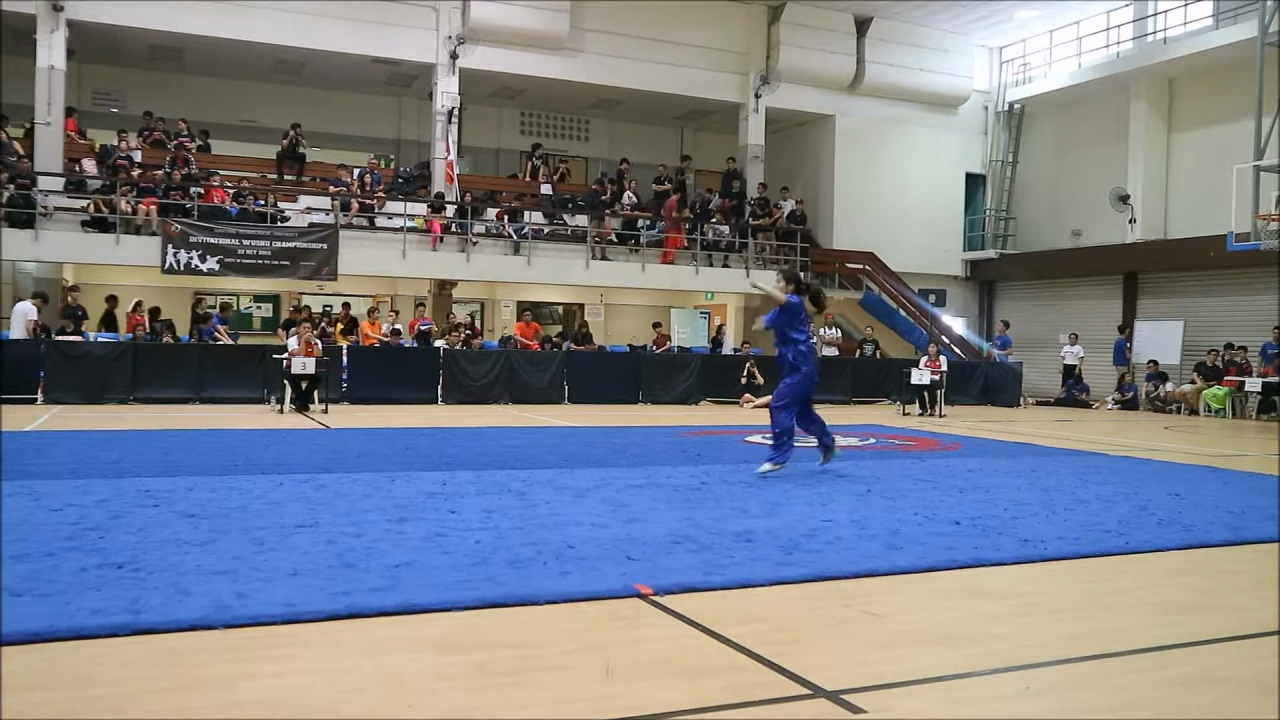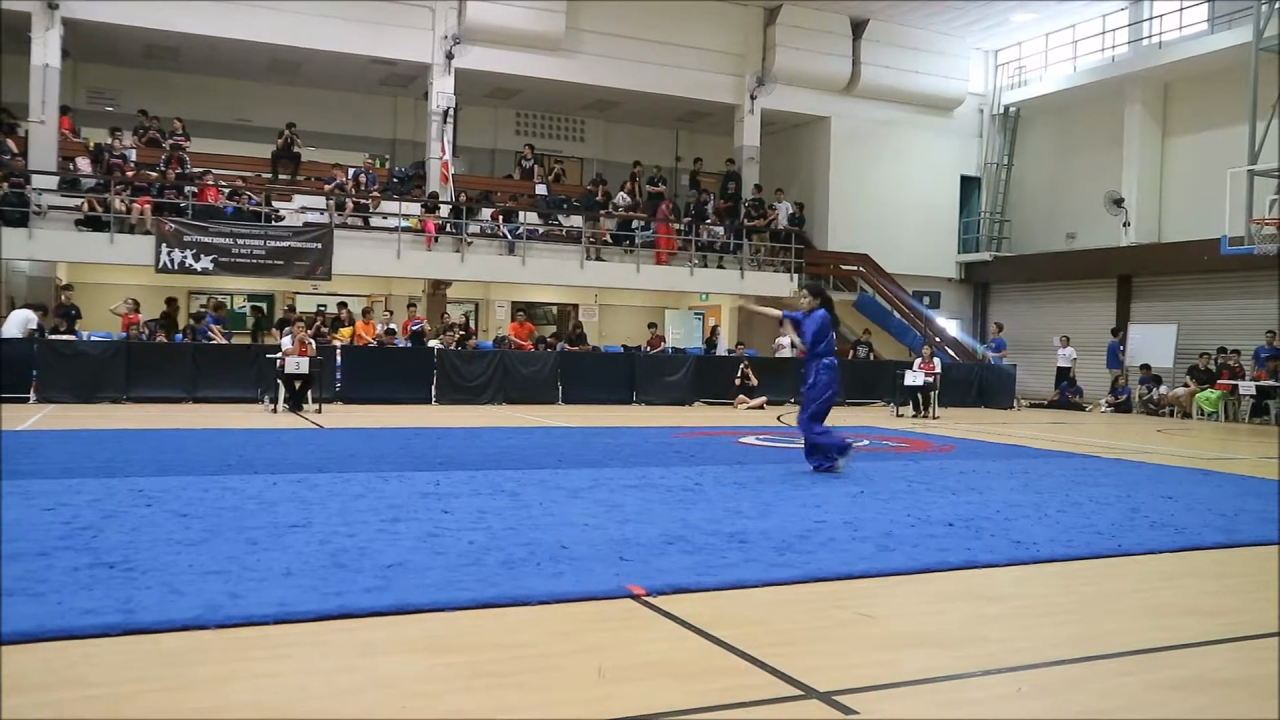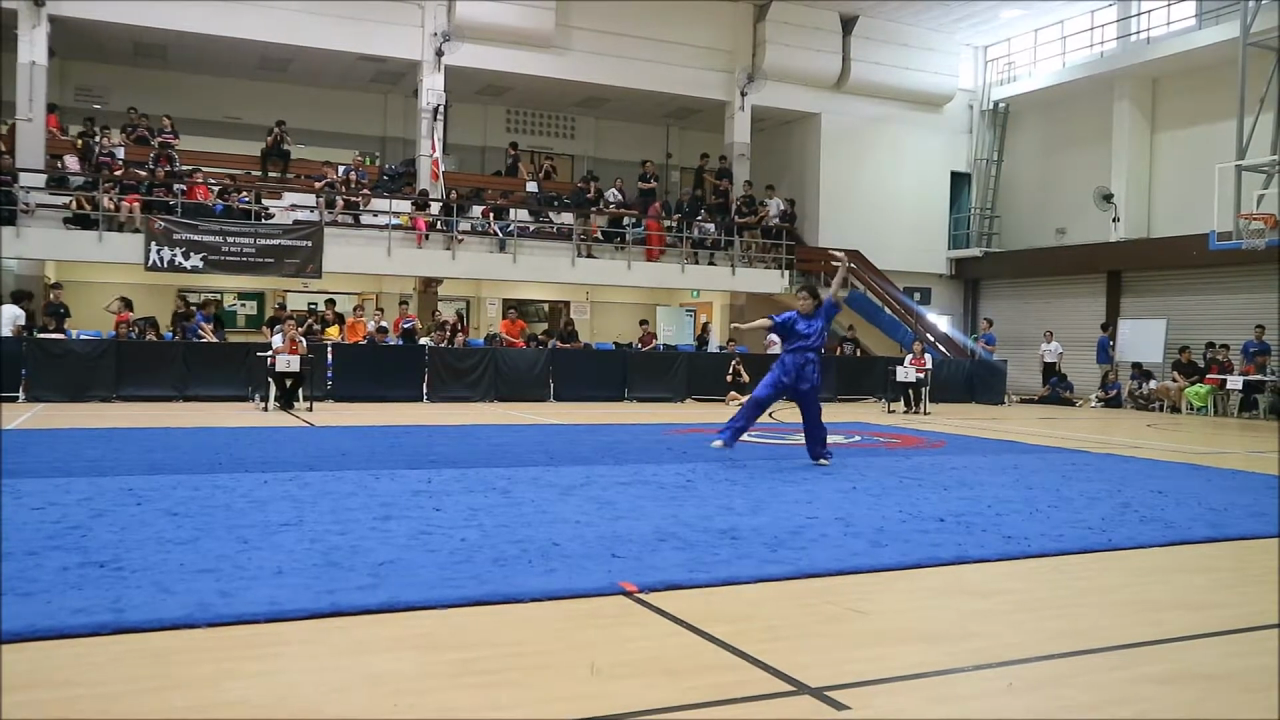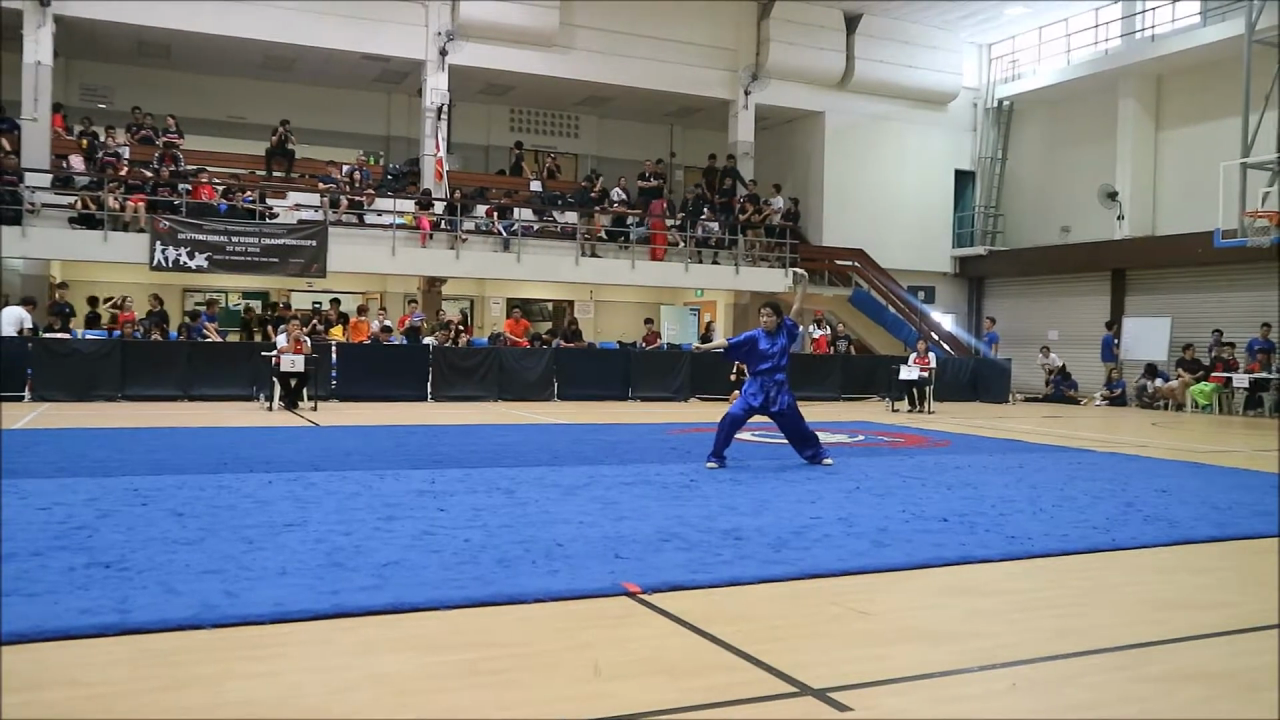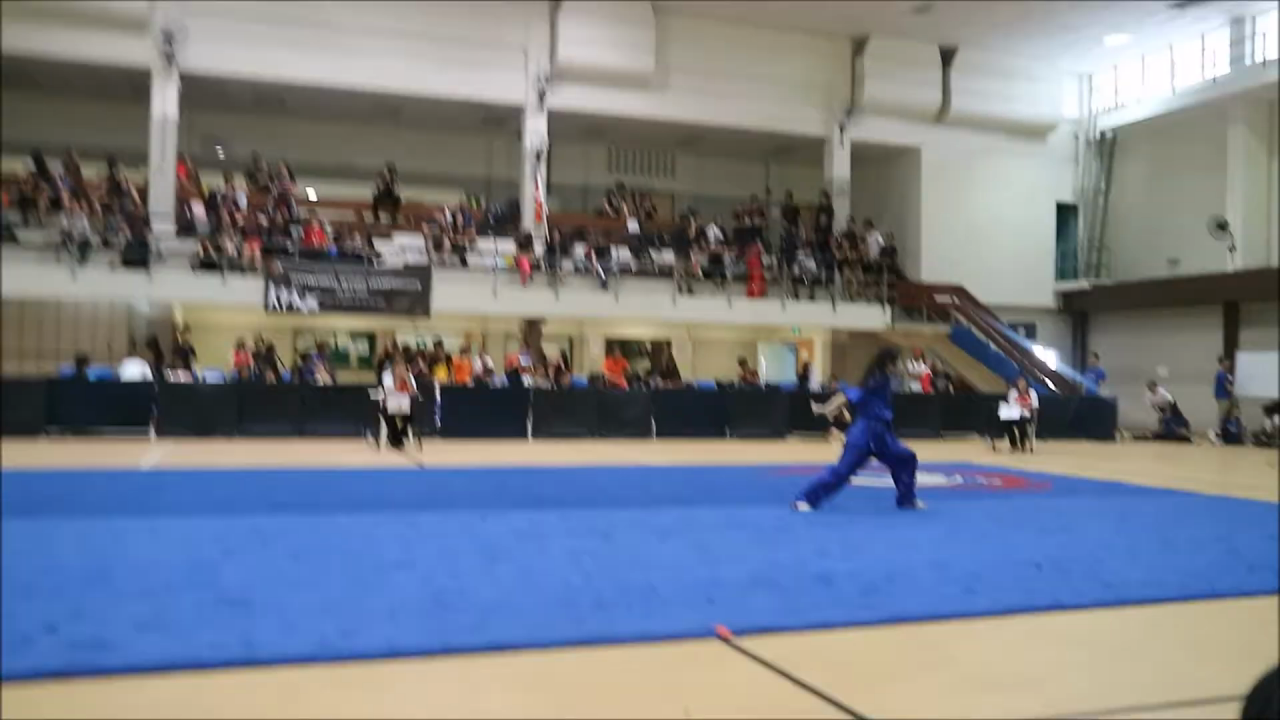
dt=1s
person 1, frame 1
left shoulder: (794, 303)
right shoulder: (780, 311)
left elbow: (782, 299)
right elbow: (765, 323)
left wrist: (759, 285)
right wrist: (759, 324)
left hip: (801, 363)
right hip: (798, 364)
left knee: (780, 407)
right knee: (802, 410)
left ankle: (776, 458)
right ankle: (827, 445)
person 1, frame 2
left shoulder: (820, 316)
right shoulder: (805, 316)
left elbow: (804, 346)
right elbow: (778, 314)
left wrist: (791, 333)
right wrist: (751, 307)
left hip: (822, 372)
right hip: (816, 372)
left knee: (807, 420)
right knee: (810, 420)
left ankle: (839, 448)
right ankle: (826, 460)
person 1, frame 3
left shoulder: (823, 315)
right shoulder: (791, 318)
left elbow: (834, 289)
right elbow: (769, 322)
left wrist: (844, 265)
right wrist: (744, 326)
left hip: (808, 371)
right hip: (785, 367)
left knee: (812, 416)
right knee: (757, 399)
left ankle: (820, 454)
right ankle: (726, 437)
person 1, frame 4
left shoulder: (786, 332)
right shoulder: (754, 336)
left elbow: (797, 307)
right elbow: (729, 343)
left wrist: (803, 282)
right wrist: (704, 347)
left hip: (779, 389)
right hip: (755, 388)
left knee: (797, 426)
right knee: (732, 417)
left ankle: (818, 454)
right ankle: (716, 457)
person 1, frame 5
left shoulder: (882, 381)
right shoulder: (877, 382)
left elbow: (854, 397)
right elbow: (851, 395)
right wrist: (828, 409)
left hip: (880, 434)
right hip: (865, 433)
left knee: (906, 458)
right knee: (842, 470)
left ankle: (907, 498)
right ankle: (804, 499)
